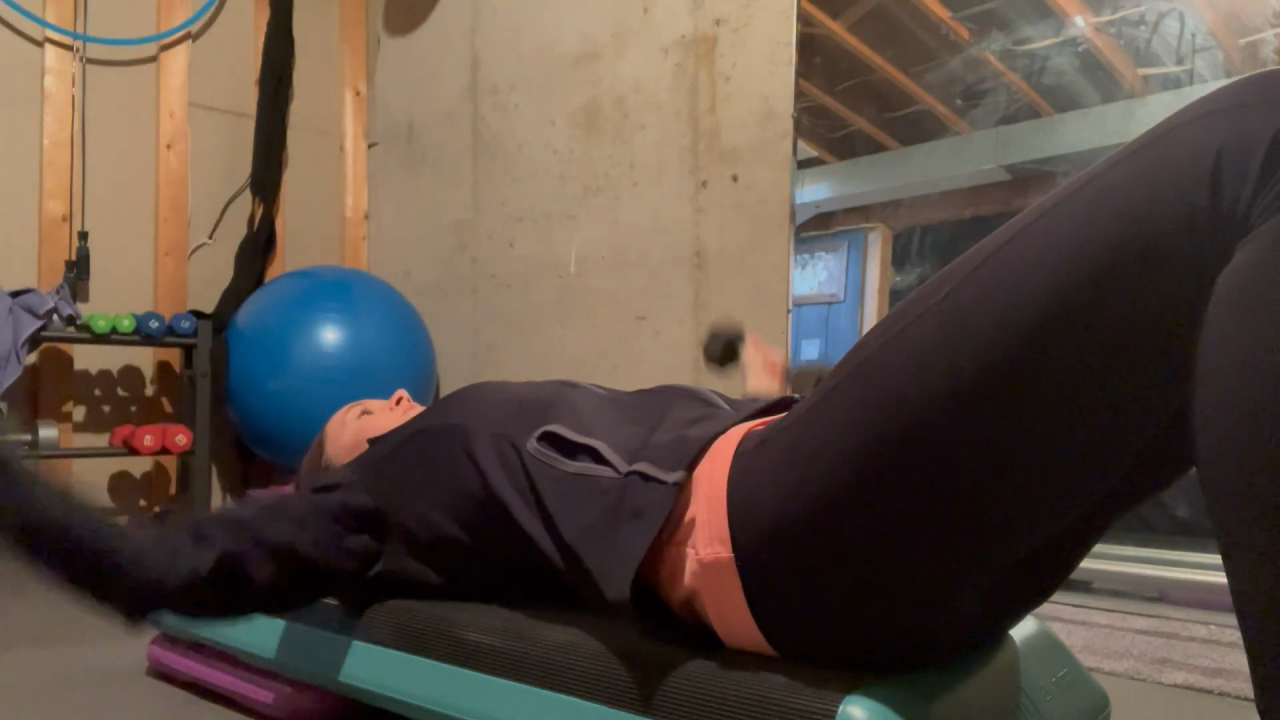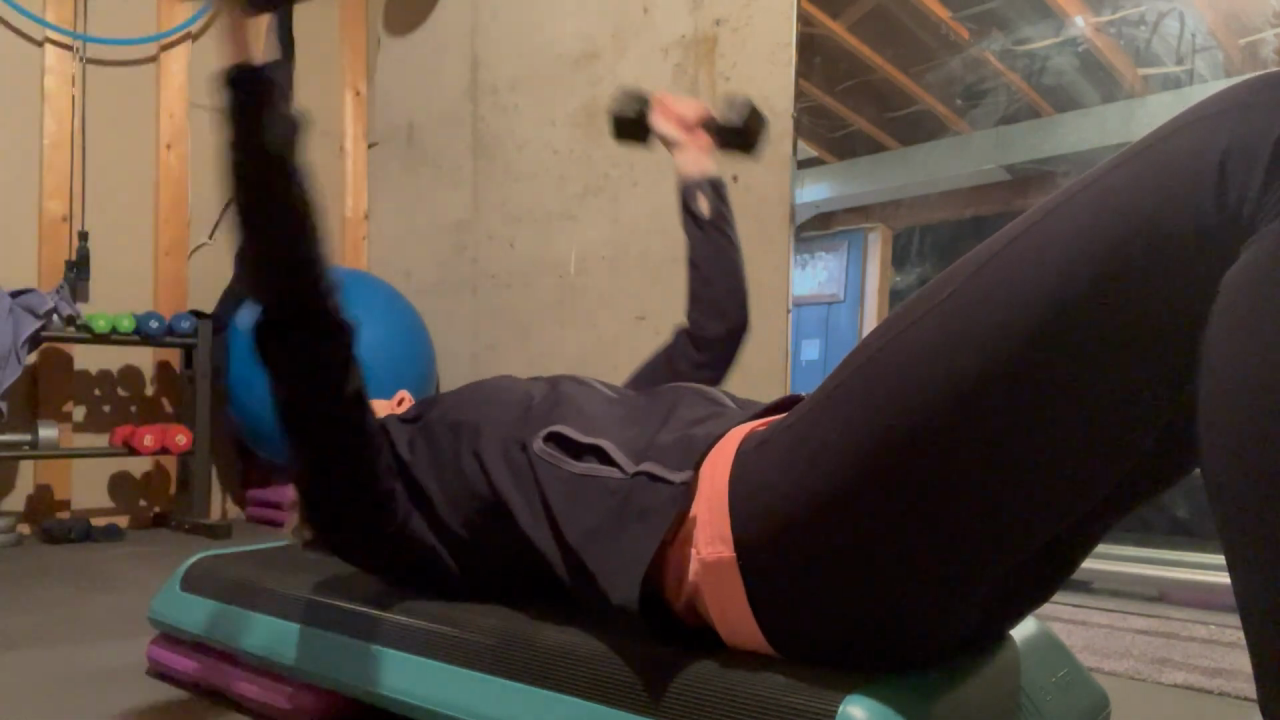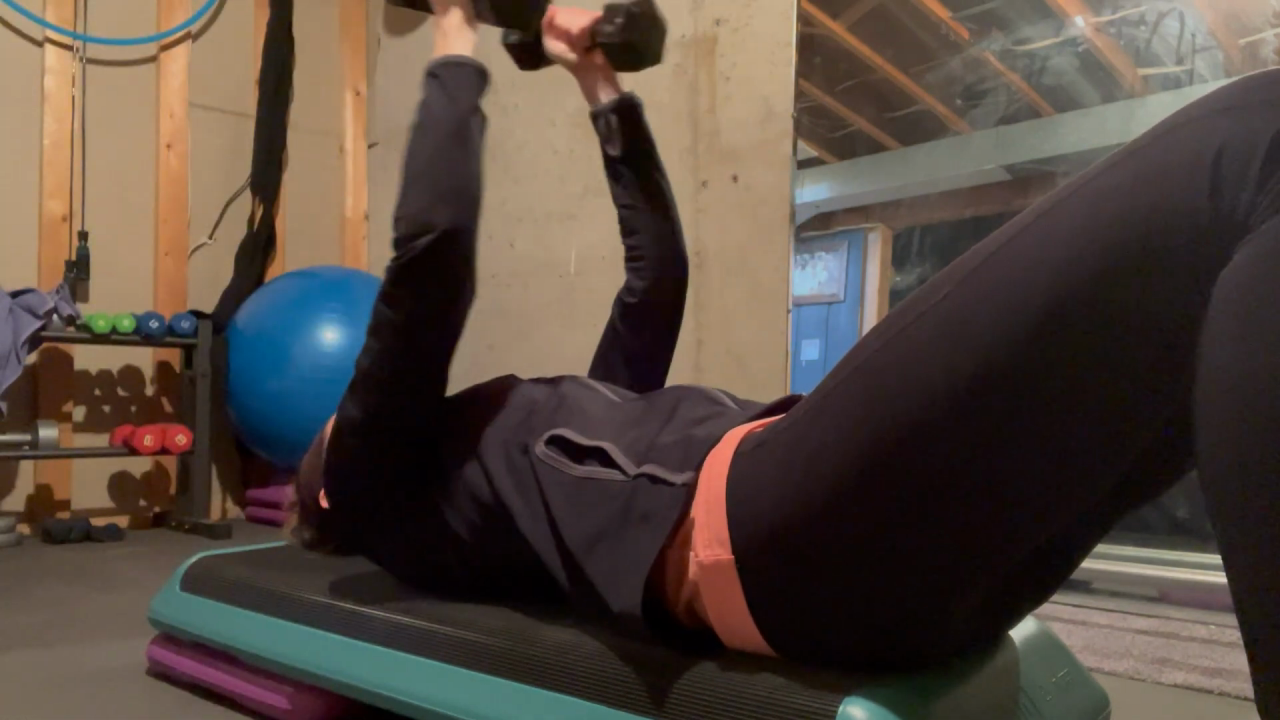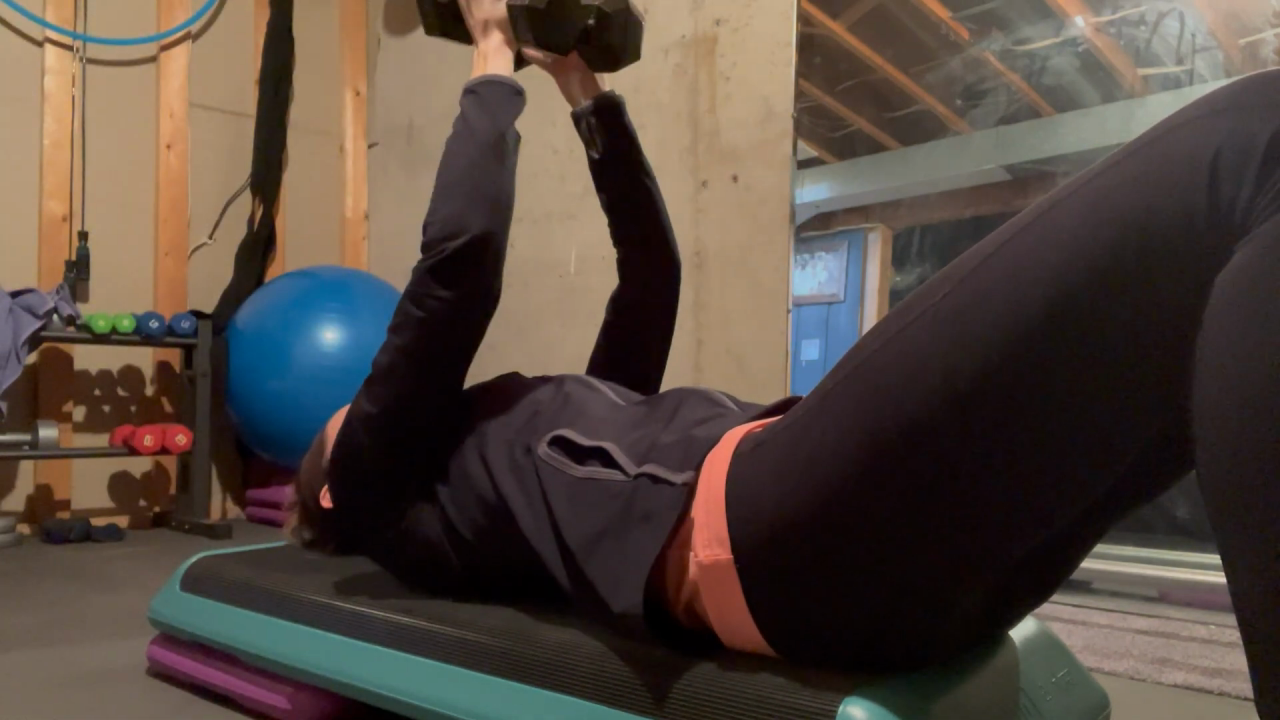
dt=0.4s
person 1, frame 1
left shoulder: (492, 447)
right shoulder: (377, 499)
right elbow: (156, 570)
left wrist: (758, 389)
left hip: (851, 516)
right hip: (779, 536)
person 1, frame 2
left shoulder: (529, 447)
right shoulder: (383, 502)
left elbow: (711, 330)
right elbow: (301, 320)
left wrist: (696, 169)
left hip: (853, 521)
right hip: (790, 535)
person 1, frame 3
left shoulder: (558, 431)
right shoulder: (392, 491)
left elbow: (657, 271)
right elbow: (432, 245)
left wrist: (602, 87)
right hip: (781, 533)
person 1, frame 4
left shoulder: (564, 428)
right shoulder: (391, 489)
left elbow: (650, 270)
right elbow: (460, 252)
left wrist: (583, 89)
left hip: (866, 521)
right hip: (783, 536)
